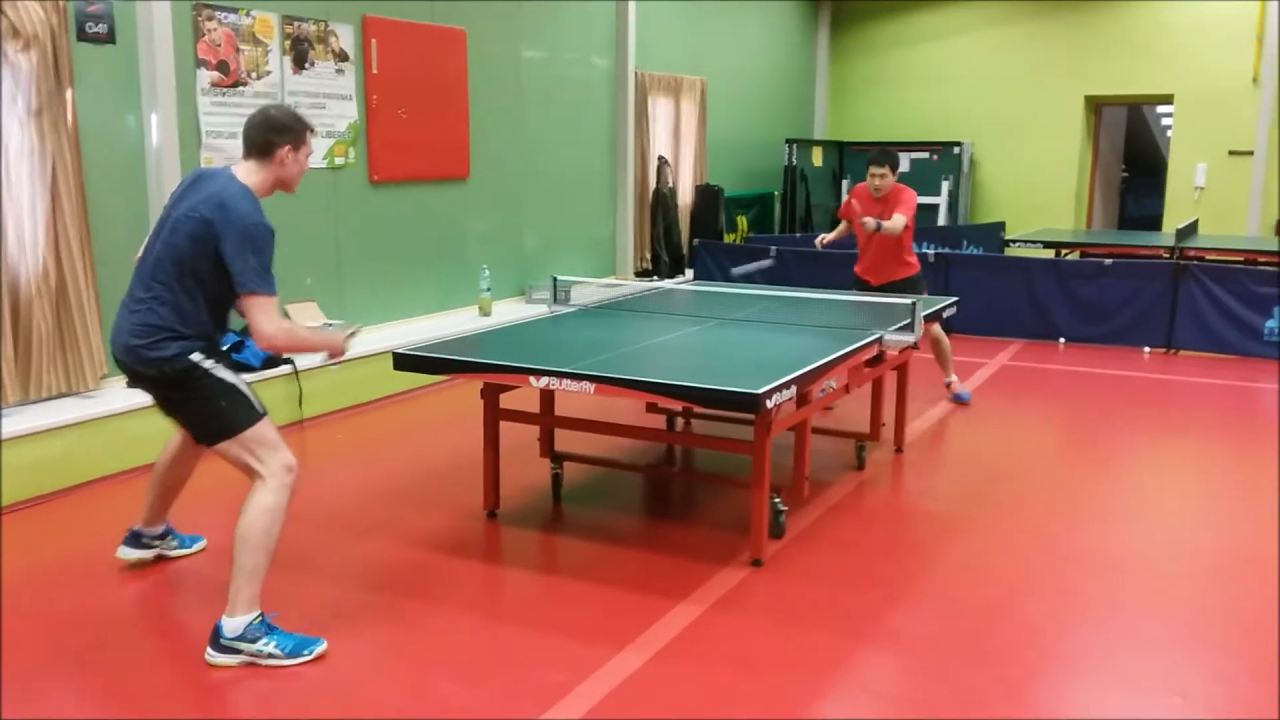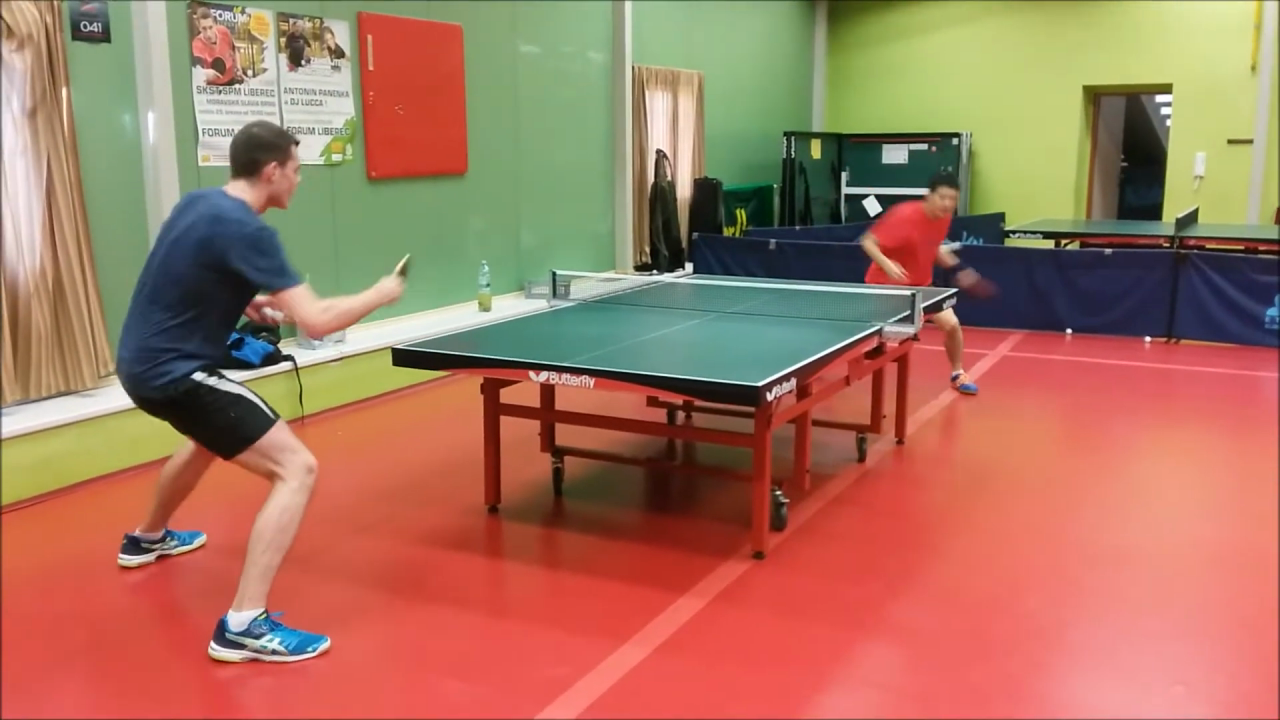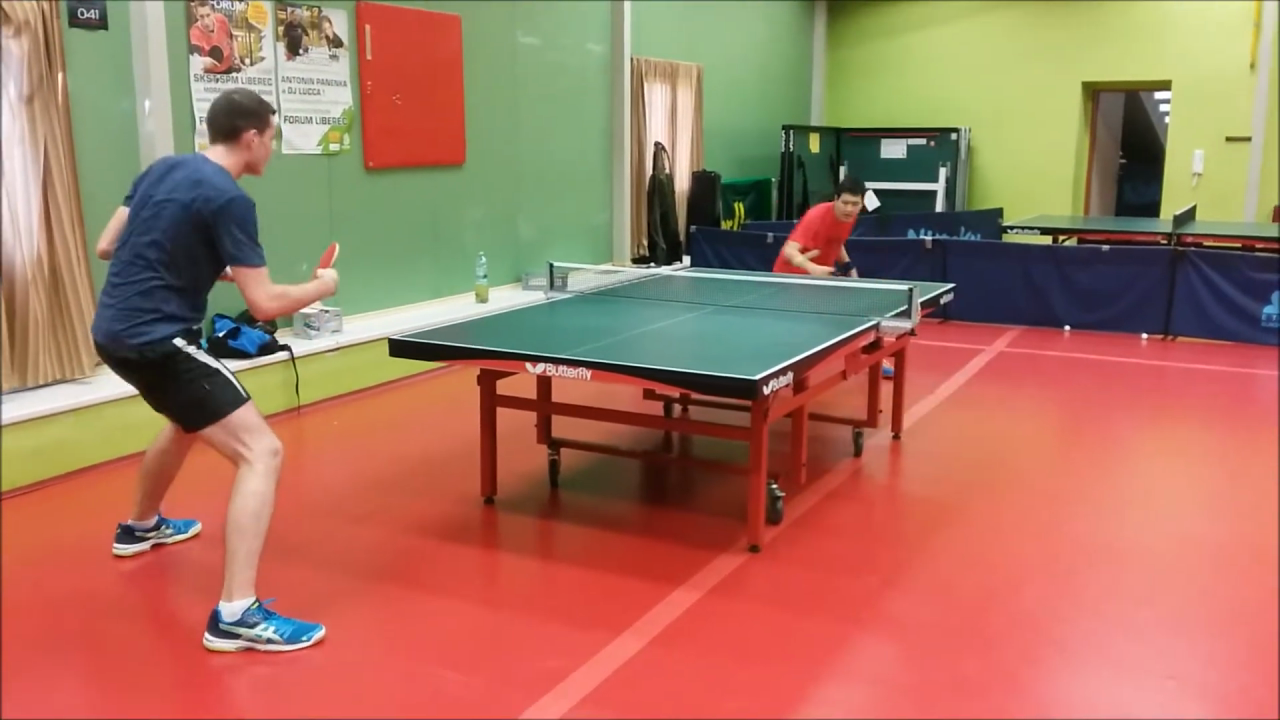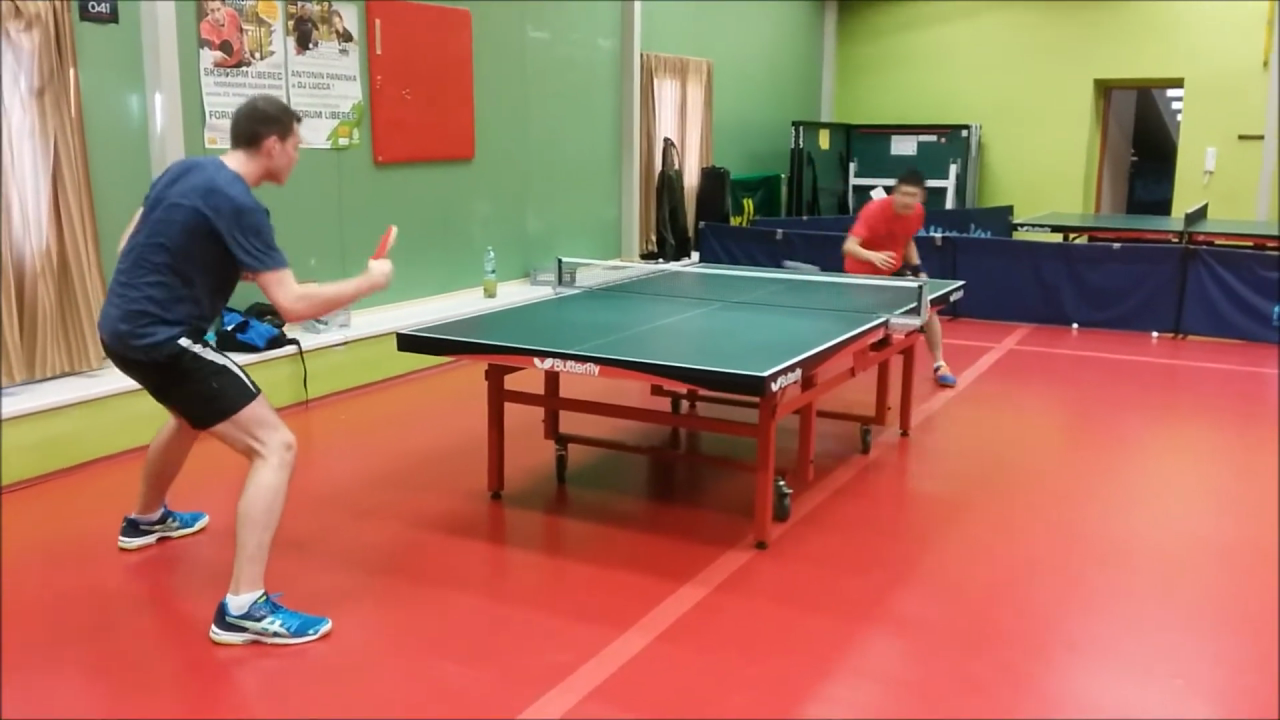
dt=0.7s
person 1, frame 1
left shoulder: (204, 179)
right shoulder: (246, 221)
left elbow: (152, 256)
right elbow: (271, 335)
right wrist: (331, 339)
left hip: (135, 339)
right hip: (171, 353)
left knee: (200, 428)
right knee: (276, 467)
left ankle: (148, 532)
right ankle: (238, 630)
person 1, frame 2
left shoulder: (197, 203)
right shoulder: (247, 232)
right elbow: (315, 322)
right wrist: (382, 293)
left hip: (140, 361)
right hip: (174, 374)
left knee: (212, 438)
right knee: (296, 469)
left ankle: (146, 537)
right ankle: (243, 625)
person 1, frame 3
left shoulder: (164, 168)
right shoulder: (229, 200)
left elbow: (108, 245)
right elbow: (265, 302)
right wrist: (322, 285)
left hip: (115, 329)
right hip: (154, 338)
left knee: (189, 418)
right knee: (260, 452)
left ankle: (140, 526)
right ankle: (236, 614)
person 1, frame 4
left shoulder: (186, 169)
right shoulder: (237, 205)
left elbow: (131, 245)
right elbow: (291, 303)
right wrist: (369, 281)
left hip: (123, 325)
right hip: (159, 338)
left knee: (195, 412)
right knee: (275, 446)
left ankle: (145, 519)
right ankle: (243, 607)
person 2, frame 1
left shoulder: (905, 196)
right shoulder: (857, 193)
left elbow: (896, 227)
left wrist: (875, 225)
right wrist: (833, 235)
left hip: (903, 275)
right hip: (866, 276)
left knee: (933, 331)
left ankle: (952, 380)
person 2, frame 2
left shoulder: (944, 217)
right shoulder: (902, 214)
right elbow: (868, 242)
left wrist: (957, 267)
right wrist: (885, 264)
left hip: (919, 285)
right hip: (884, 283)
left knee: (952, 325)
left ankle: (958, 374)
person 2, frame 3
left shoulder: (849, 217)
right shoulder: (816, 216)
right elbow: (789, 252)
left wrist: (849, 266)
right wrist: (812, 267)
left hip: (824, 274)
right hip: (792, 274)
person 2, frame 4
left shoulder: (917, 212)
right shoulder: (875, 211)
right elbow: (849, 248)
left wrist: (918, 268)
right wrist: (872, 256)
left hip: (894, 271)
right hip: (861, 272)
left ankle: (940, 365)
